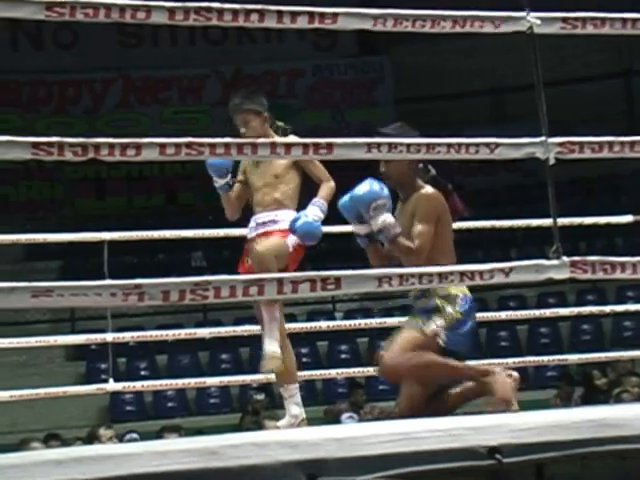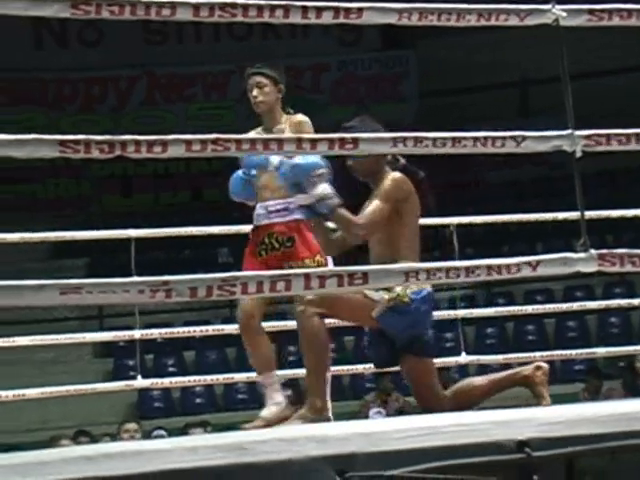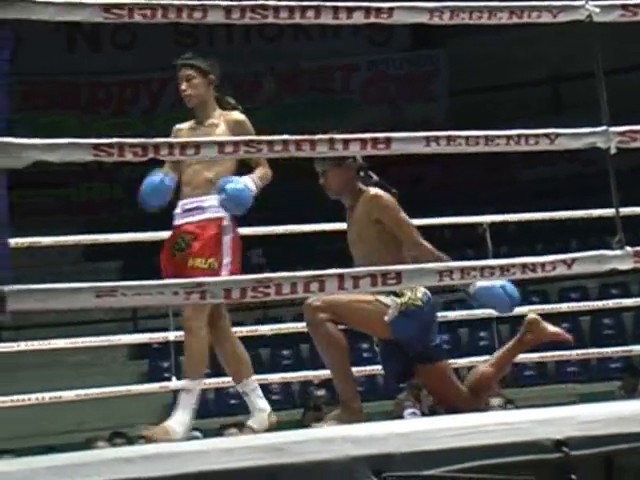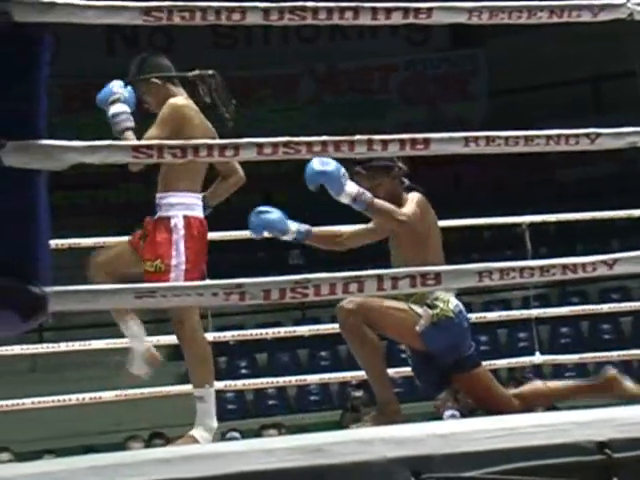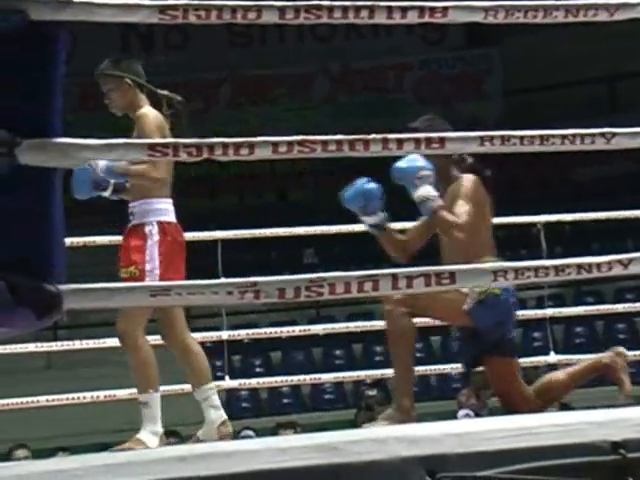
dt=0.7s
person 1, frame 1
right shoulder: (247, 162)
left elbow: (328, 182)
right elbow: (232, 213)
left wrist: (316, 210)
right wrist: (221, 181)
left hip: (287, 232)
right hip: (256, 242)
left knee: (263, 252)
right knee: (276, 325)
left ankle: (270, 343)
right ankle: (294, 411)
person 1, frame 2
left shoulder: (298, 123)
right shoulder: (250, 140)
left elbow: (316, 174)
left wrist: (278, 162)
right wrist: (241, 188)
left hip: (296, 225)
right hip: (263, 231)
left knee: (309, 320)
right knee: (247, 316)
left ankle: (320, 404)
right ankle: (275, 400)
person 1, frame 3
left shoulder: (234, 121)
right shoulder: (180, 132)
left elbow: (265, 168)
right elbow: (161, 190)
left wrist: (249, 184)
right wrist: (158, 186)
left hip: (215, 226)
right hip: (182, 230)
left knee: (194, 319)
right knee: (215, 325)
left ankle: (181, 421)
right ankle: (259, 409)
person 1, frame 4
left shoulder: (176, 107)
right shoulder: (201, 122)
left elbow: (136, 160)
right elbow: (236, 176)
left wrist: (118, 113)
left hip: (177, 226)
right hip: (170, 225)
left knee: (186, 324)
right knee: (99, 265)
left ankle: (205, 426)
right ankle: (141, 347)
person 1, frame 5
left shoulder: (146, 118)
right shoulder: (148, 121)
left elbow: (157, 175)
left wrist: (105, 166)
right wrist: (109, 186)
left hip: (153, 232)
right hip: (151, 233)
left knee: (130, 329)
right knee: (176, 334)
left ankle: (151, 431)
right ankle: (215, 419)
person 2, frame 1
left shoulder: (427, 198)
right shoulder: (405, 206)
left elbow: (416, 255)
right elbow: (385, 268)
left wrist: (384, 224)
right wrist: (366, 232)
left hip: (448, 304)
right hip: (426, 307)
left knee: (390, 364)
right knee: (410, 411)
left ankle: (487, 376)
right ankle: (485, 385)
person 2, frame 2
left shoulder: (395, 183)
right shoulder: (379, 195)
left elbow: (360, 230)
right elbow: (333, 246)
left wrist: (326, 198)
right wrist: (317, 204)
left hip: (404, 300)
right hip: (401, 303)
left knee: (311, 302)
right knee: (438, 404)
left ankle: (315, 406)
right ankle: (524, 375)
person 2, frame 3
left shoulder: (375, 200)
right shoulder: (353, 211)
left elbow: (418, 247)
left hip: (405, 306)
right hip: (396, 313)
left knee: (316, 309)
right knee: (466, 402)
left ankle: (350, 408)
right ankle: (526, 336)
person 2, frame 4
left shoulder: (414, 203)
right shoulder: (389, 222)
left elbow: (402, 220)
right elbow: (341, 239)
left wrist: (348, 193)
right wrist: (292, 230)
left hip: (436, 317)
right hip: (433, 322)
left knee: (351, 310)
right knee: (508, 405)
left ankle: (387, 410)
right ankle: (600, 383)
person 2, frame 5
left shoulder: (467, 185)
right shoulder: (441, 199)
left elbow: (461, 231)
right elbow: (402, 252)
left wrist: (426, 196)
right wrist: (374, 220)
left hip: (486, 294)
right hip: (477, 302)
left knee: (396, 303)
right knee: (525, 403)
left ankle: (402, 408)
right ankle: (605, 364)
